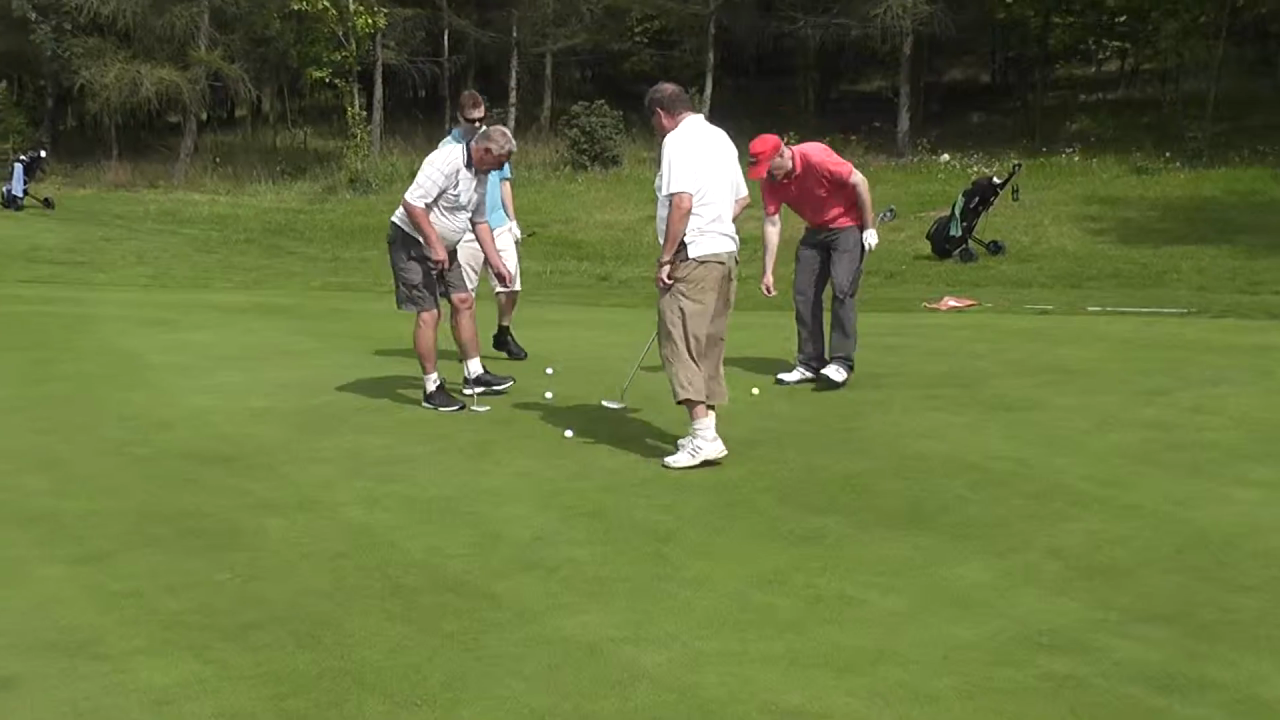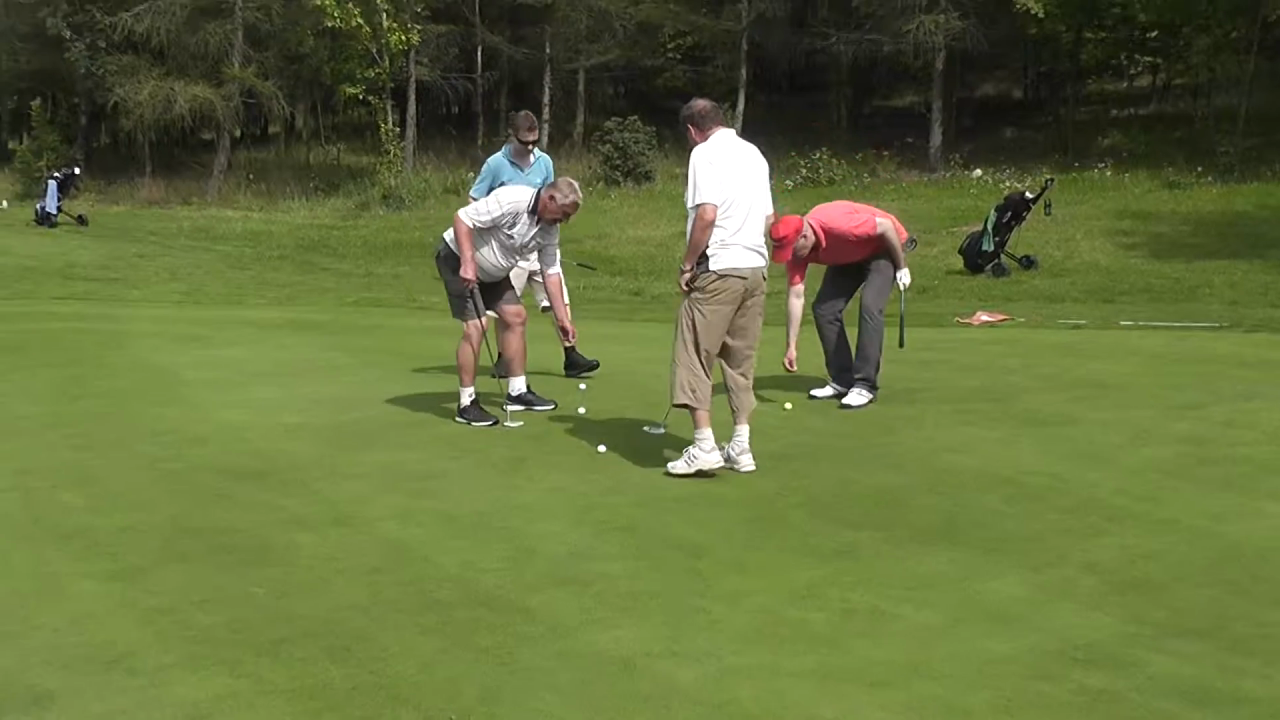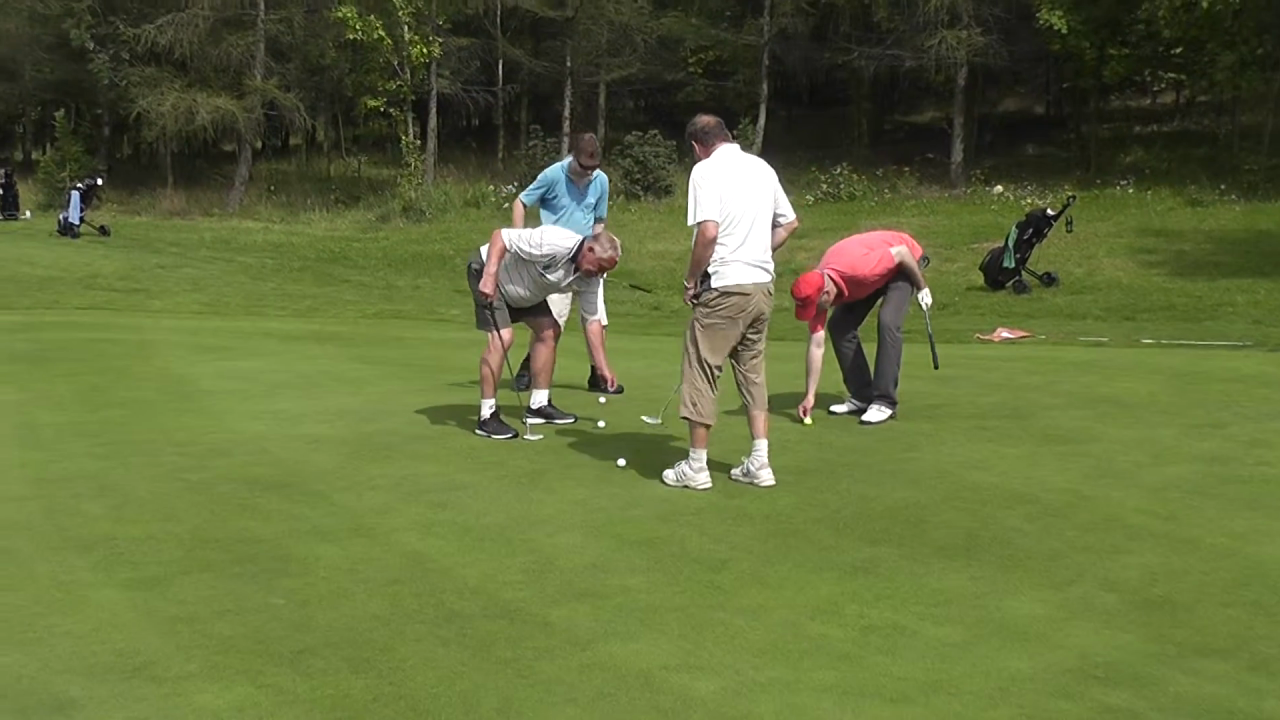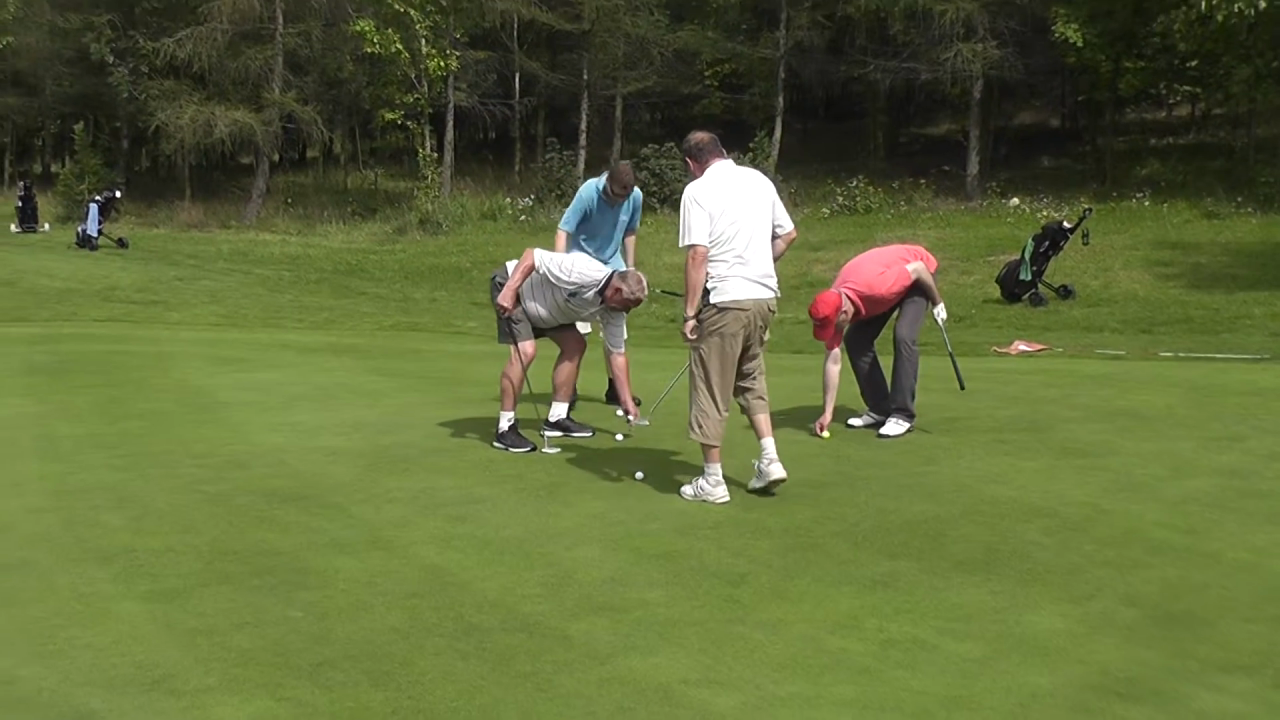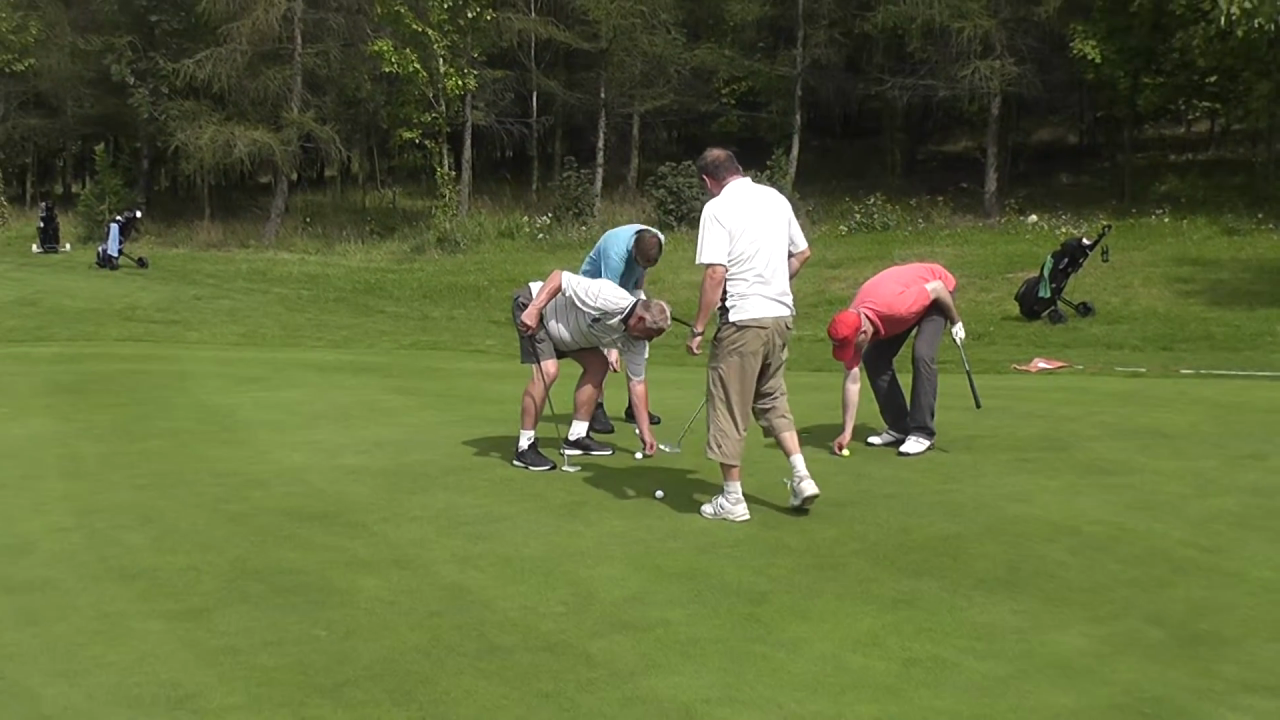
dt=0.3s
person 1, frame 1
left shoulder: (678, 140)
right shoulder: (720, 136)
left elbow: (682, 203)
right elbow: (741, 198)
left wrist: (665, 259)
left hip: (694, 257)
right hip: (725, 253)
left knee: (679, 341)
right knee: (710, 343)
left ankle: (704, 435)
right ankle: (705, 429)
person 1, frame 2
left shoulder: (705, 153)
right shoulder: (753, 153)
left elbow: (707, 215)
right elbow: (767, 216)
left wrist: (687, 265)
left hip: (719, 270)
right hip: (756, 269)
left knee: (693, 357)
right knee: (741, 359)
left ankle: (703, 447)
right ankle: (740, 447)
person 1, frame 3
left shoulder: (706, 169)
right shoulder: (762, 167)
left elbow: (708, 232)
right elbow: (789, 223)
left wrist: (691, 279)
left hip: (724, 287)
right hip: (761, 284)
left knee: (701, 372)
right knee: (752, 370)
left ankle: (697, 466)
right ankle: (759, 462)
person 1, frame 4
left shoulder: (698, 190)
right shoulder: (759, 179)
left elbow: (698, 255)
right elbow: (787, 234)
left wrist: (690, 312)
left hip: (725, 301)
right hip: (764, 297)
left knee: (711, 388)
right knee: (751, 380)
left ankle: (712, 481)
right ankle: (769, 458)
person 1, frame 5
left shoulder: (718, 208)
right shoulder: (775, 198)
left elbow: (715, 274)
right elbow: (801, 253)
left wrist: (698, 328)
left hip: (743, 319)
right hip: (781, 315)
left knee: (729, 407)
right knee: (773, 398)
left ankle: (732, 499)
right ankle: (800, 476)
person 2, frame 1
right shoulder: (448, 146)
left wrist: (512, 220)
left hip: (498, 227)
right hip: (465, 230)
left knee: (510, 284)
right knee: (465, 290)
left ankle: (504, 334)
person 2, frame 2
left shoulder: (545, 161)
right shoulder: (496, 164)
right elbow: (474, 199)
left knee: (559, 299)
left ankle: (572, 356)
right ankle: (504, 358)
person 2, frame 3
left shoulder: (601, 181)
right shoulder: (552, 176)
right elbow: (519, 204)
left knee: (597, 319)
left ankle: (597, 375)
right ankle: (527, 366)
person 2, frame 4
left shoulder: (636, 197)
right shoulder: (587, 193)
right elbow: (563, 233)
left wrist: (629, 269)
left hip: (614, 268)
right knee: (579, 327)
left ankle: (613, 387)
person 2, frame 5
left shoulder: (658, 241)
right shoulder: (615, 250)
left wrist: (639, 290)
right wrist: (612, 347)
left hip: (628, 287)
left ankle: (634, 406)
right ankle: (597, 409)
person 3, frame 1
left shoulder: (480, 176)
right shoulder: (446, 161)
left elbow: (479, 221)
right elbow: (412, 203)
left wrist: (496, 262)
right wrist: (436, 245)
left hip: (442, 247)
right hip: (412, 241)
left knee: (463, 302)
right knee: (428, 313)
left ankle: (475, 376)
right ankle: (432, 389)
person 3, frame 2
left shoulder: (550, 228)
right shoulder: (512, 200)
left elbow: (551, 271)
right elbow: (462, 219)
left wrist: (562, 318)
right wrist: (467, 262)
left hip: (491, 271)
right hip: (457, 256)
left knee: (515, 317)
right knee: (476, 325)
left ankle: (517, 392)
right ankle: (466, 403)
person 3, frame 3
left shoulder: (589, 276)
right shoulder: (553, 242)
left elbow: (592, 320)
right elbow: (500, 236)
left wrist: (602, 366)
right wrist: (489, 277)
right hip: (486, 271)
left knee: (550, 332)
right knee: (502, 338)
left ankle: (538, 405)
right ankle: (486, 416)
person 3, frame 4
left shoulder: (612, 311)
right shoulder: (585, 272)
left elbow: (617, 354)
right elbow: (531, 255)
left wrist: (627, 402)
right wrist: (509, 290)
right hip: (510, 285)
left knee: (575, 345)
right knee: (525, 351)
left ankle: (557, 418)
right ankle: (505, 429)
person 3, frame 5
left shoulder: (634, 339)
right shoulder: (609, 299)
left elbow: (637, 382)
right elbow: (559, 276)
left wrist: (645, 431)
right wrist: (533, 310)
right hip: (532, 304)
left knee: (598, 365)
right knee: (548, 370)
left ankle: (576, 437)
right ankle: (525, 447)
person 4, frame 1
left shoulder: (815, 156)
right shoulder: (770, 179)
left elbow: (859, 181)
right elbow: (772, 223)
left wrist: (869, 227)
right wrist: (768, 270)
left hip: (848, 226)
right hip: (816, 231)
left knee: (841, 288)
right knee: (804, 292)
left ankle: (841, 363)
right ankle: (810, 364)
person 4, frame 2
left shoulder: (838, 226)
right shoulder: (796, 247)
left elbow: (886, 225)
right elbow: (795, 296)
left wrist: (902, 267)
right wrist: (791, 347)
left hip: (883, 245)
right hip: (851, 255)
left knee: (870, 306)
right knee: (823, 307)
left ankle: (865, 385)
right ankle: (842, 380)
person 4, frame 3
left shoulder: (858, 269)
right shoulder: (817, 289)
left elbow: (901, 251)
right elbow: (816, 345)
left wrist: (922, 288)
right wrist: (810, 395)
left hip: (901, 264)
right hip: (871, 276)
left knee: (888, 322)
right knee: (839, 327)
left ankle: (884, 402)
right ankle: (862, 396)
person 4, frame 4
left shoulder: (875, 288)
right shoulder: (833, 305)
left elbow: (917, 268)
right elbow: (833, 361)
left wrist: (937, 303)
right wrist: (827, 412)
left hip: (917, 273)
right hip: (888, 271)
left knee: (903, 335)
right knee: (855, 340)
left ankle: (902, 415)
right ankle: (879, 409)
person 4, frame 5
left shoulder: (894, 306)
right shoulder: (852, 325)
left elbow: (937, 287)
right elbow: (852, 380)
left wrist: (956, 322)
right wrist: (847, 431)
left hip: (937, 291)
right hip: (907, 287)
left knee: (922, 354)
right knee: (873, 359)
left ankle: (922, 433)
right ankle: (899, 427)
